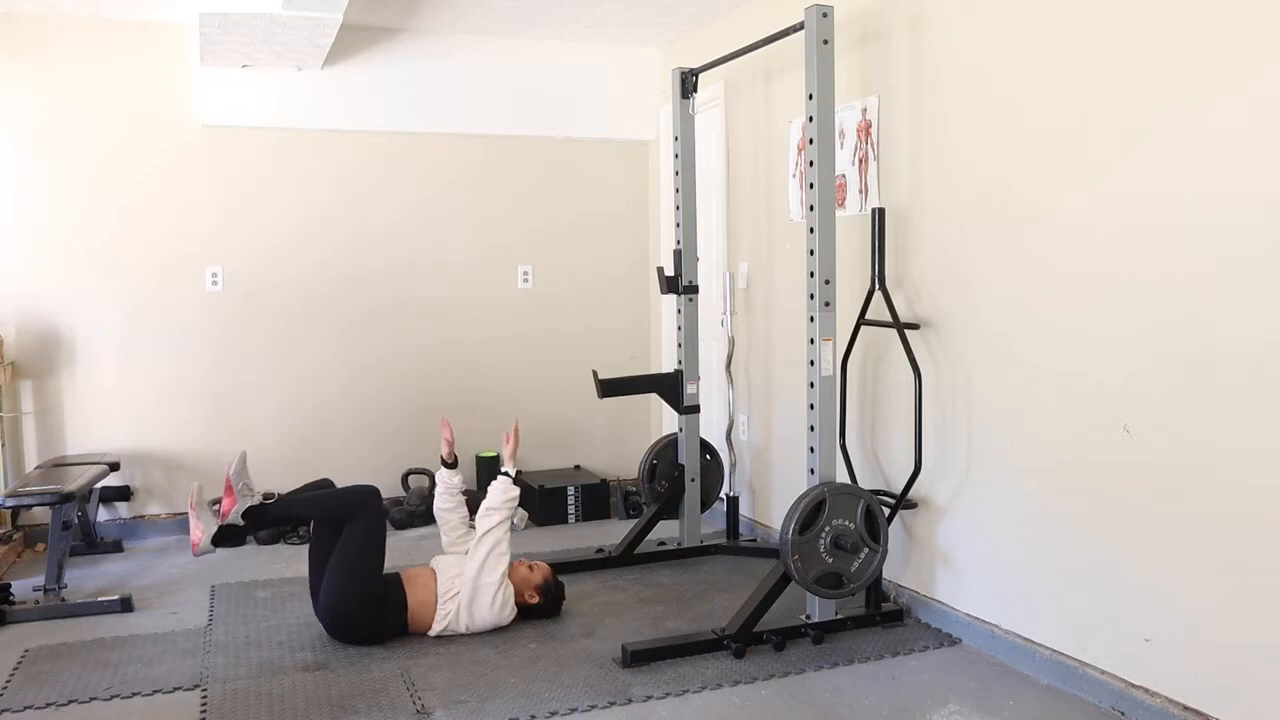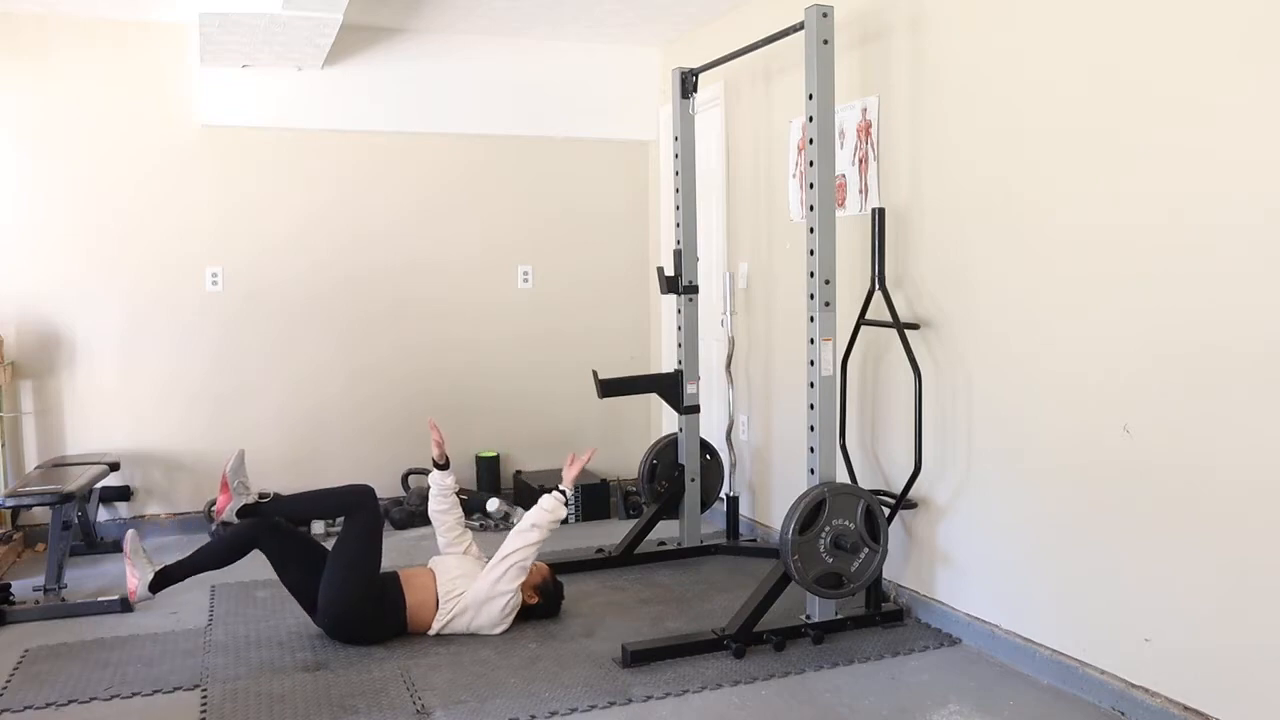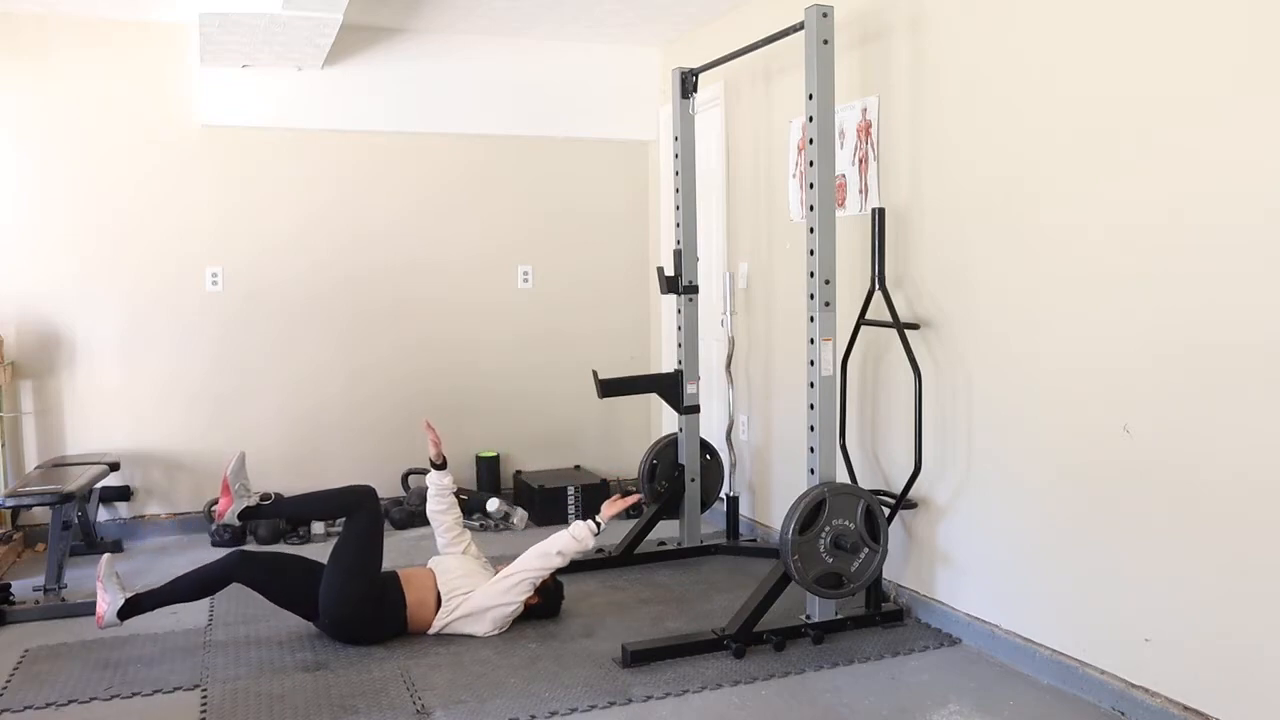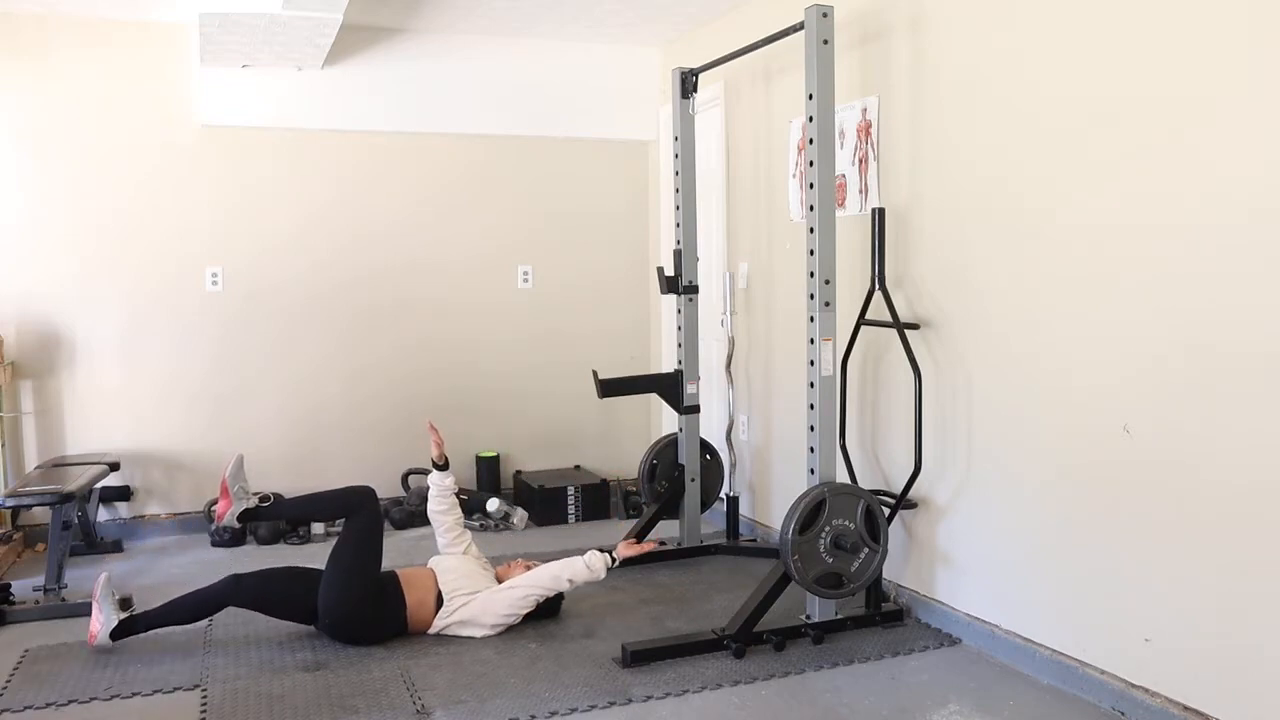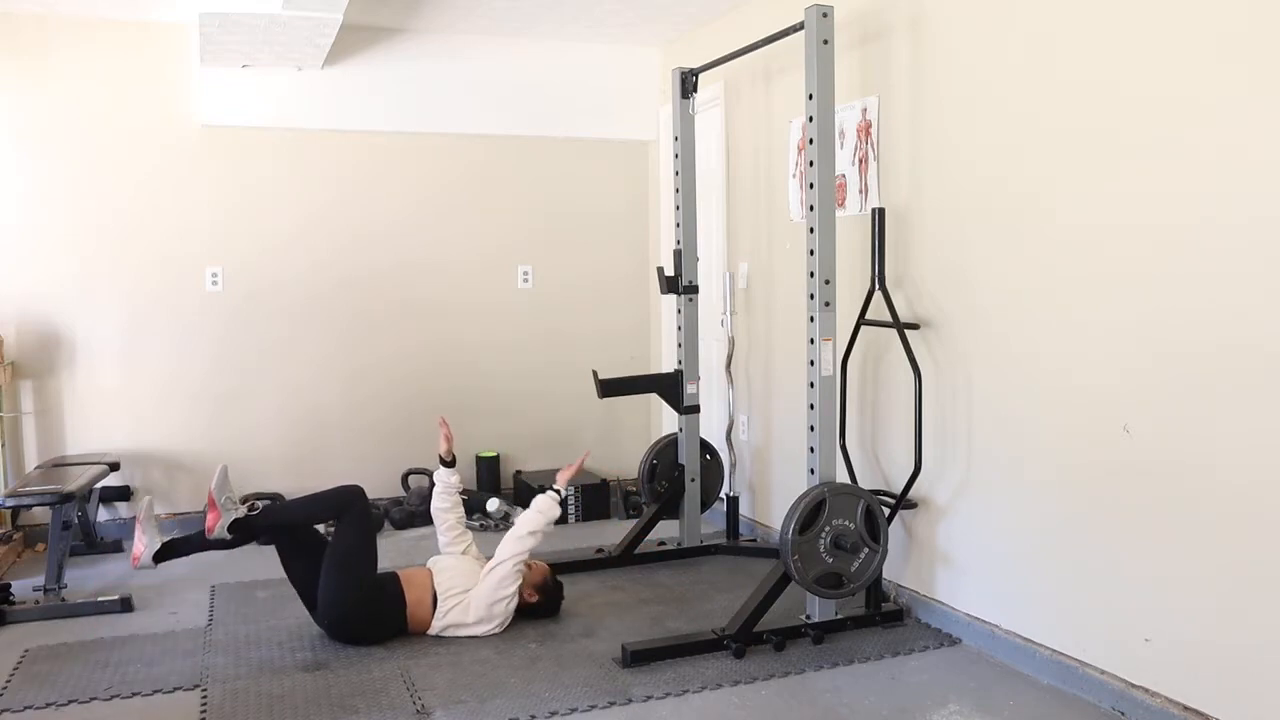
dt=0.7s
person 1, frame 1
left shoulder: (496, 604)
right shoulder: (476, 573)
left elbow: (491, 529)
right elbow: (455, 528)
left wrist: (507, 469)
right wrist: (449, 463)
left hip: (353, 614)
right hip: (347, 604)
left knee: (367, 498)
right knee: (327, 489)
left ankle: (248, 510)
right ankle: (217, 533)
person 1, frame 2
left shoulder: (500, 606)
right shoulder: (480, 572)
left elbow: (526, 539)
right elbow: (450, 526)
left wrist: (562, 491)
right wrist: (441, 464)
left hip: (356, 615)
right hip: (347, 604)
left knee: (362, 497)
right knee: (263, 529)
left ankle: (247, 504)
right ankle: (154, 581)
person 1, frame 3
left shoulder: (500, 607)
right shoulder: (479, 572)
left elbow: (547, 554)
right elbow: (448, 524)
left wrist: (597, 522)
right wrist: (439, 464)
left hip: (359, 615)
right hip: (350, 605)
left knee: (365, 498)
right knee: (240, 562)
left ankle: (250, 506)
right ankle: (126, 607)
person 1, frame 4
left shoulder: (501, 605)
right shoulder: (476, 567)
left elbow: (558, 576)
right elbow: (447, 521)
left wrist: (610, 557)
right wrist: (441, 465)
left hip: (358, 615)
right hip: (348, 603)
left knee: (364, 499)
right knee: (236, 587)
left ankle: (249, 508)
right ankle: (119, 626)
person 1, frame 5
left shoulder: (495, 607)
right shoulder: (474, 567)
left elbow: (518, 542)
right elbow: (450, 524)
left wrist: (556, 491)
right wrist: (447, 461)
left hip: (356, 614)
right hip: (348, 605)
left knee: (353, 498)
right knee: (274, 526)
left ankle: (239, 519)
right ankle: (160, 551)
